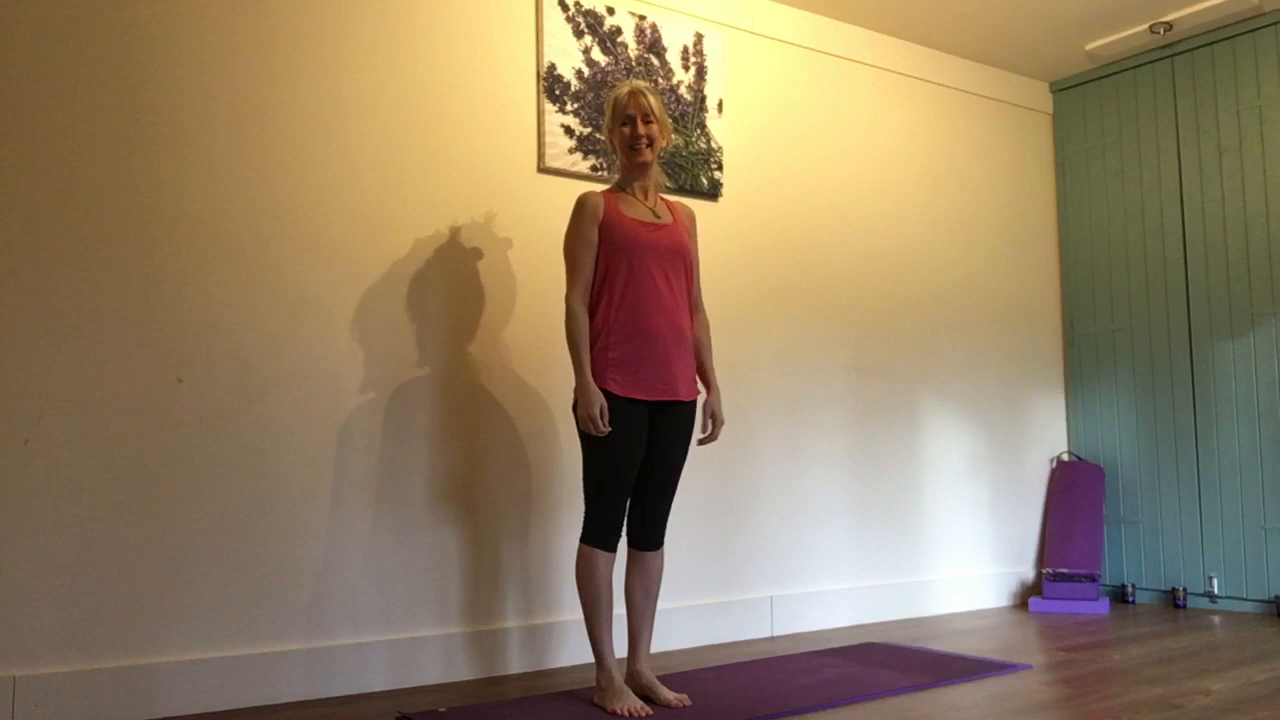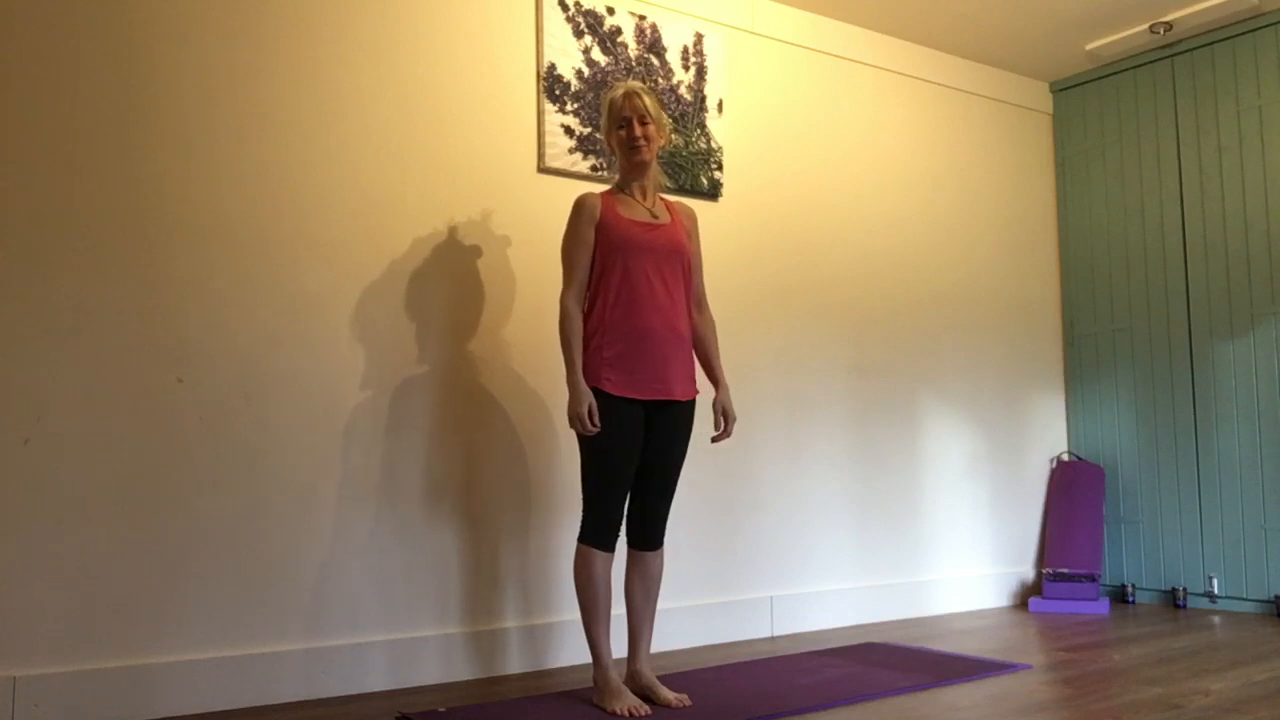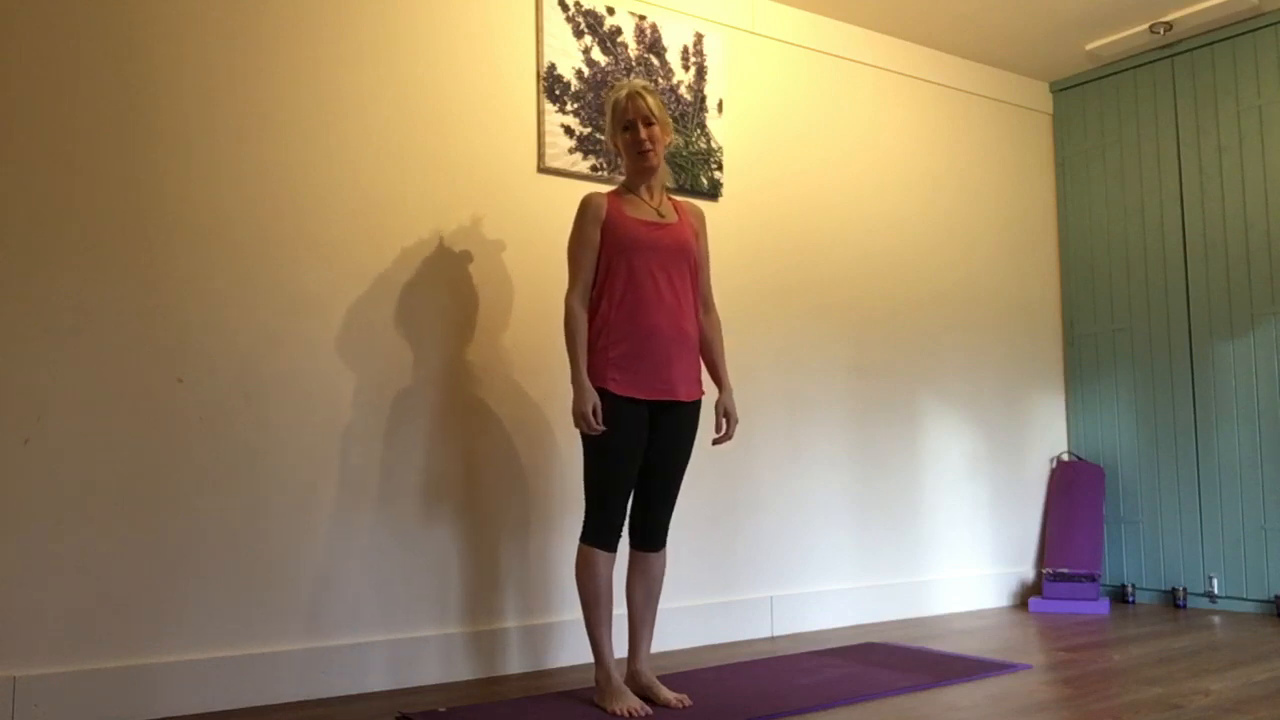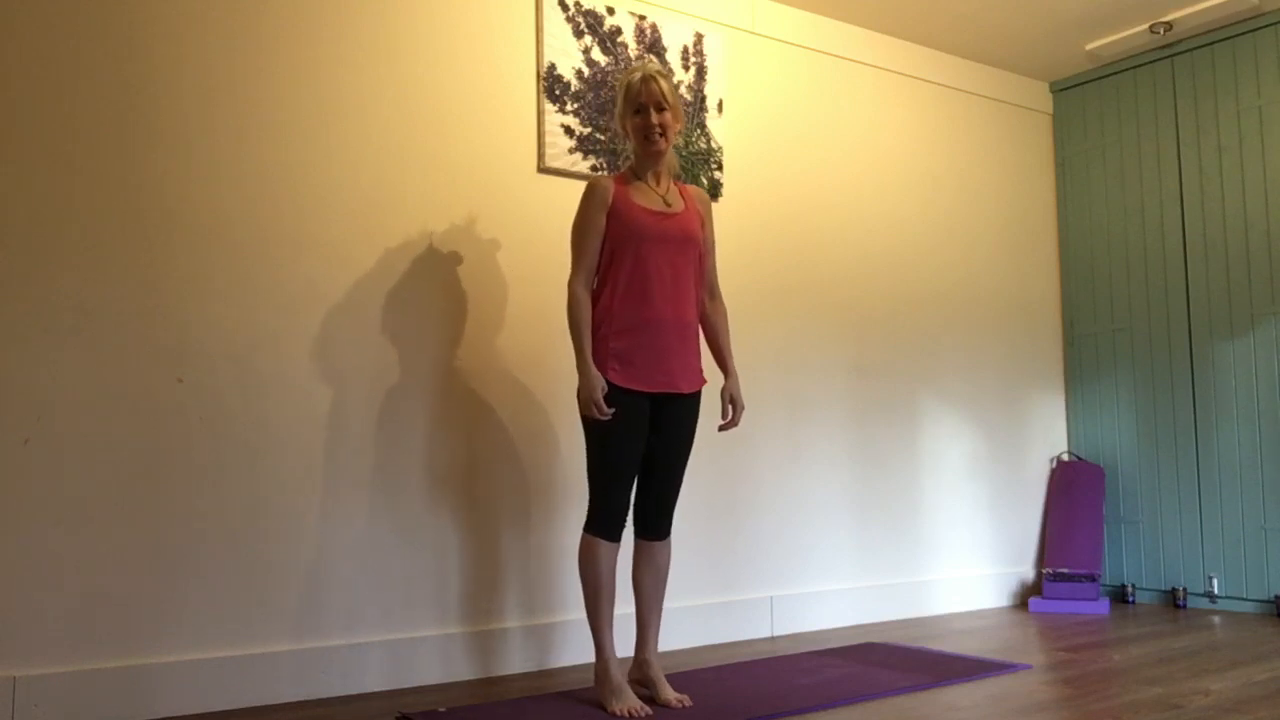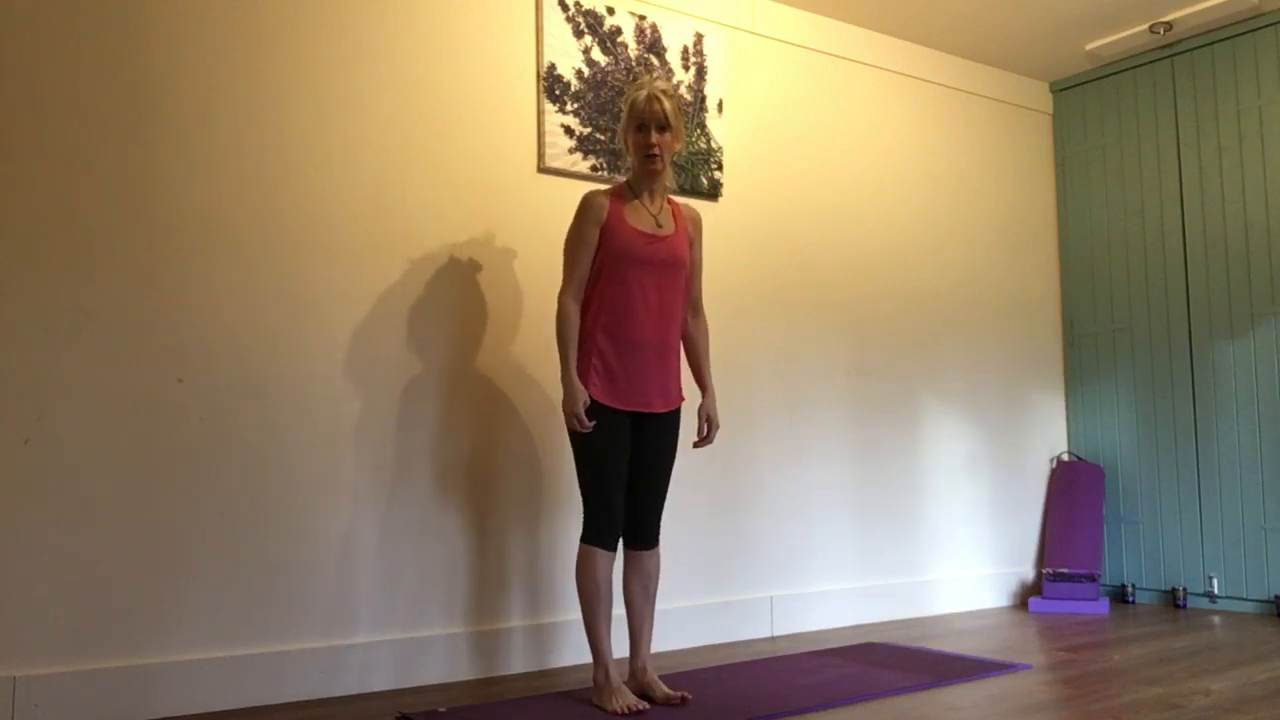
dt=1s
person 1, frame 1
left shoulder: (684, 216)
right shoulder: (595, 207)
left elbow: (694, 309)
right elbow: (577, 300)
left wrist: (710, 386)
right wrist: (585, 382)
left hip: (674, 390)
right hip: (616, 387)
left knee: (652, 526)
right knee: (605, 523)
left ankle: (641, 666)
person 1, frame 2
left shoulder: (683, 217)
right shoulder: (592, 209)
left elbow: (697, 306)
right elbow: (571, 300)
left wrist: (719, 382)
right wrist: (576, 382)
left hip: (672, 389)
right hip: (612, 387)
left knee: (650, 526)
right knee: (602, 523)
left ankle: (640, 666)
person 1, frame 3
left shoulder: (692, 216)
right shoulder: (599, 208)
left elbow: (705, 306)
right elbow: (577, 300)
left wrist: (724, 384)
right wrist: (580, 381)
left hip: (678, 390)
right hip: (617, 387)
left knee: (653, 526)
right knee: (605, 523)
left ankle: (641, 665)
person 1, frame 4
left shoulder: (696, 202)
right shoulder: (605, 191)
left elbow: (708, 293)
right elbow: (580, 284)
left wrist: (729, 371)
right wrist: (585, 366)
left hip: (679, 379)
right hip: (618, 374)
left knee: (658, 516)
right knee: (608, 512)
left ankle: (647, 661)
person 1, frame 5
left shoulder: (690, 221)
right shoulder: (599, 207)
left elbow: (692, 313)
right elbow: (570, 298)
left wrist: (707, 391)
right wrist: (569, 381)
left hip: (660, 396)
right hip: (602, 392)
left knee: (645, 528)
right knee: (603, 526)
left ankle: (642, 666)
